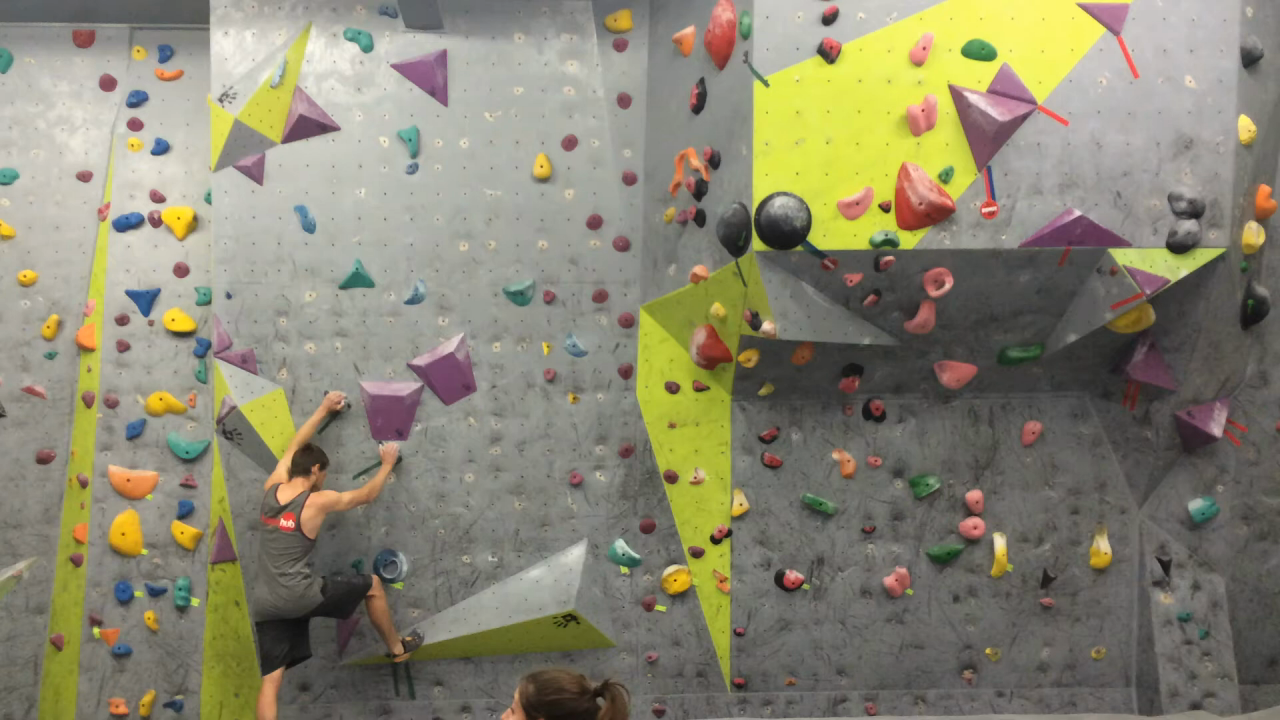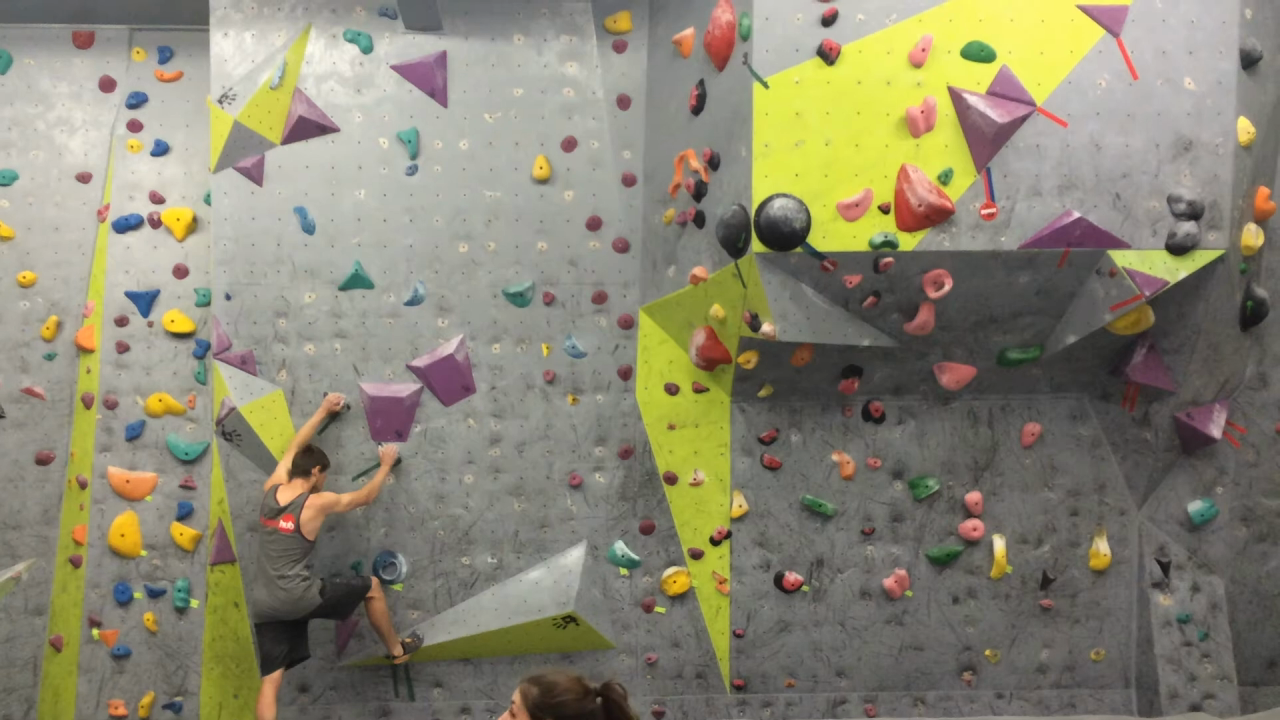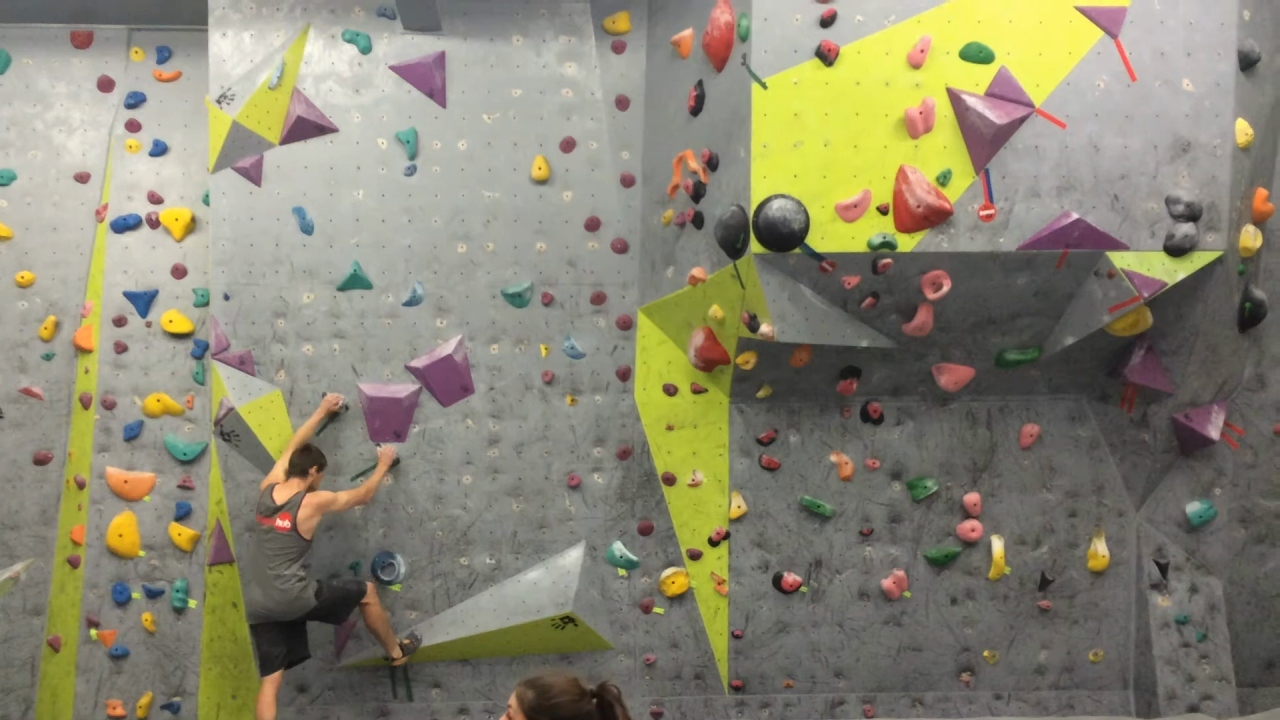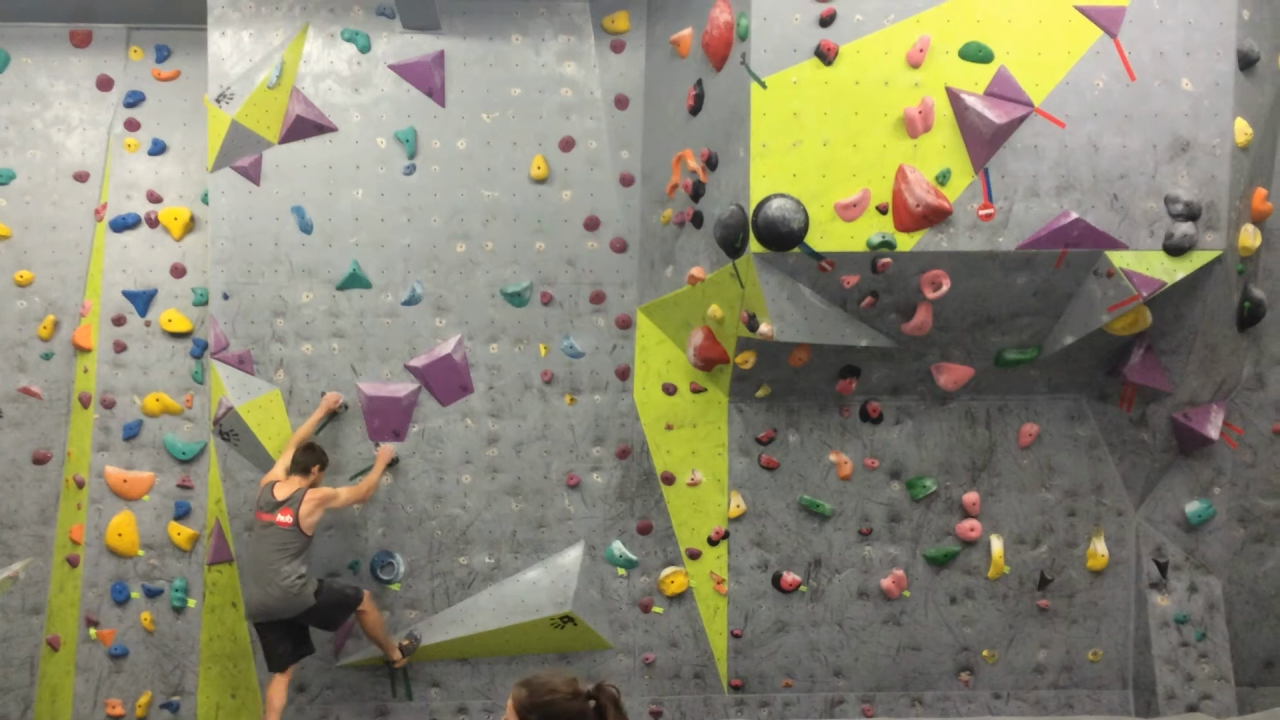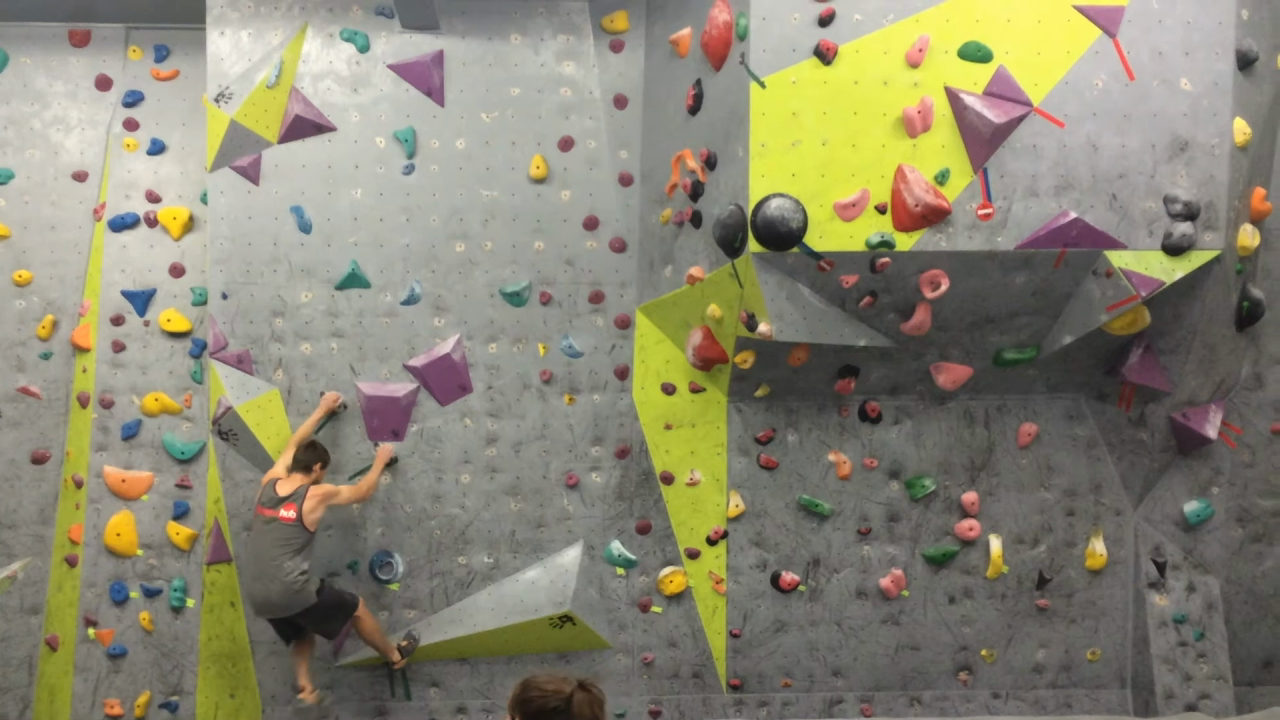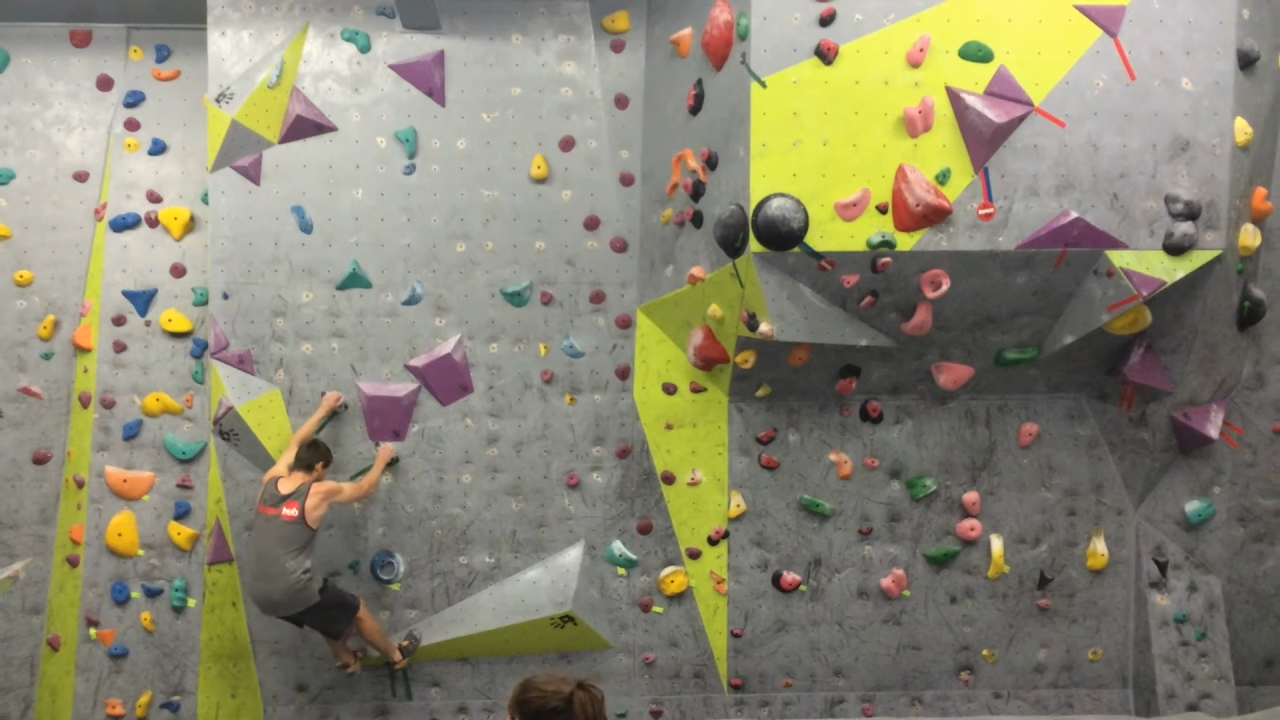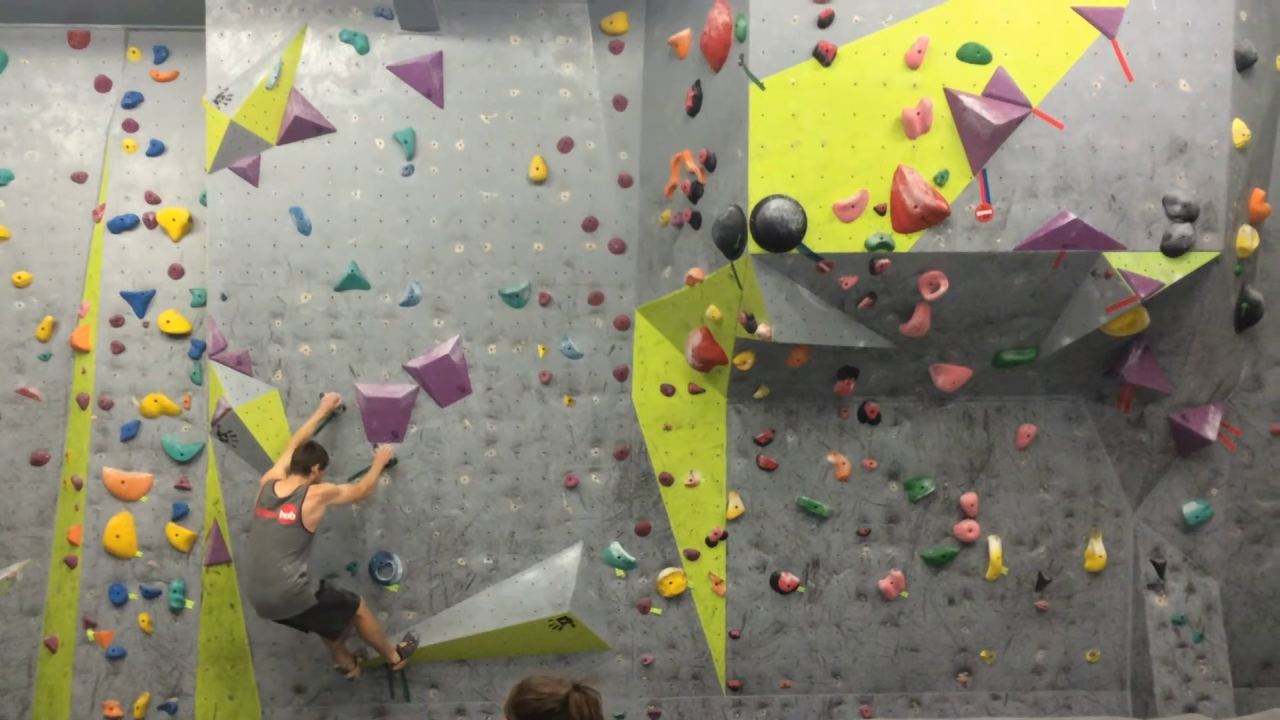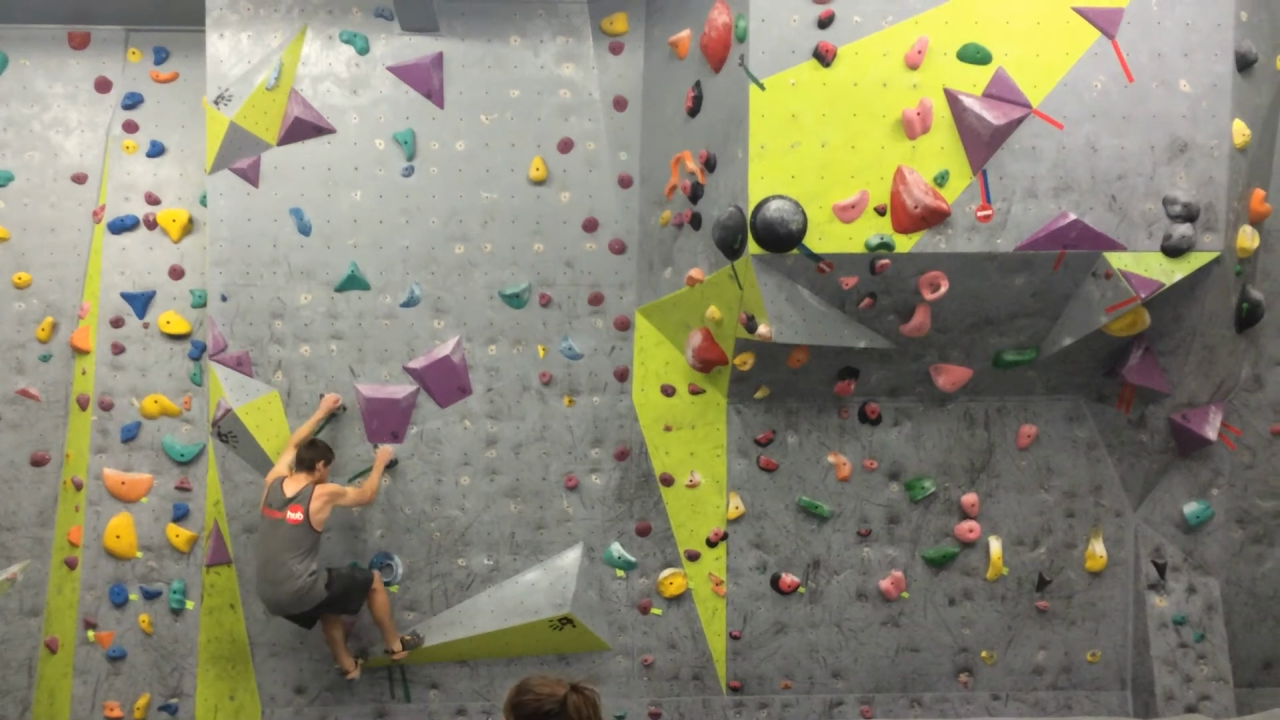
dt=0.2s
person 1, frame 1
left shoulder: (272, 488)
right shoulder: (318, 502)
left elbow: (295, 447)
right elbow: (366, 495)
left wrist: (323, 410)
right wrist: (387, 463)
left hip: (264, 603)
right hip: (299, 596)
left knee: (271, 679)
right knee: (372, 585)
right ankle: (397, 647)
person 1, frame 2
left shoulder: (272, 489)
right shoulder: (318, 503)
left elbow: (295, 448)
right elbow: (366, 496)
left wrist: (323, 411)
right wrist: (386, 464)
left hip: (263, 605)
right hip: (298, 598)
left knee: (271, 680)
right knee: (371, 587)
right ankle: (396, 649)
person 1, frame 3
left shoulder: (268, 488)
right shoulder: (314, 503)
left elbow: (293, 448)
right elbow: (363, 495)
left wrist: (322, 412)
right wrist: (383, 464)
left hip: (257, 605)
right hip: (292, 598)
left knee: (270, 680)
right knee: (366, 592)
right ankle: (395, 651)
person 1, frame 4
left shoulder: (267, 485)
right shoulder: (315, 498)
left elbow: (293, 446)
right elbow: (362, 493)
left wrist: (322, 411)
right wrist: (381, 462)
left hip: (256, 603)
right hip: (291, 596)
left knee: (281, 672)
right knee: (362, 601)
right ankle: (395, 653)
person 1, frame 5
left shoulder: (270, 482)
right shoulder: (318, 496)
left elbow: (293, 446)
right elbow: (362, 492)
left wrist: (321, 411)
right wrist: (380, 462)
left hip: (258, 597)
right hip: (290, 592)
left knee: (304, 626)
right knee: (356, 609)
left ankle: (304, 684)
right ankle: (394, 656)
person 1, frame 6
left shoulder: (271, 481)
right shoulder: (319, 492)
left elbow: (296, 444)
right elbow: (364, 489)
left wrist: (324, 410)
right wrist: (382, 460)
left hip: (260, 594)
right hip: (292, 592)
left knee: (328, 608)
right knee: (357, 610)
left ankle: (346, 658)
right ankle: (396, 655)
person 1, frame 7
left shoulder: (267, 484)
right shoulder: (316, 495)
left elbow: (294, 447)
right elbow: (362, 491)
left wrist: (322, 412)
right wrist: (380, 462)
left hip: (259, 598)
right hip: (290, 595)
left knee: (325, 606)
right knee: (358, 607)
left ankle: (346, 663)
right ankle: (393, 656)
person 1, frame 8
left shoulder: (273, 482)
right shoulder: (324, 494)
left elbow: (292, 448)
right elbow: (367, 495)
left wrist: (322, 413)
right wrist: (380, 464)
left hip: (270, 596)
right hip: (301, 592)
left knee: (329, 604)
right knee: (373, 581)
left ankle: (347, 664)
right ankle: (396, 644)
